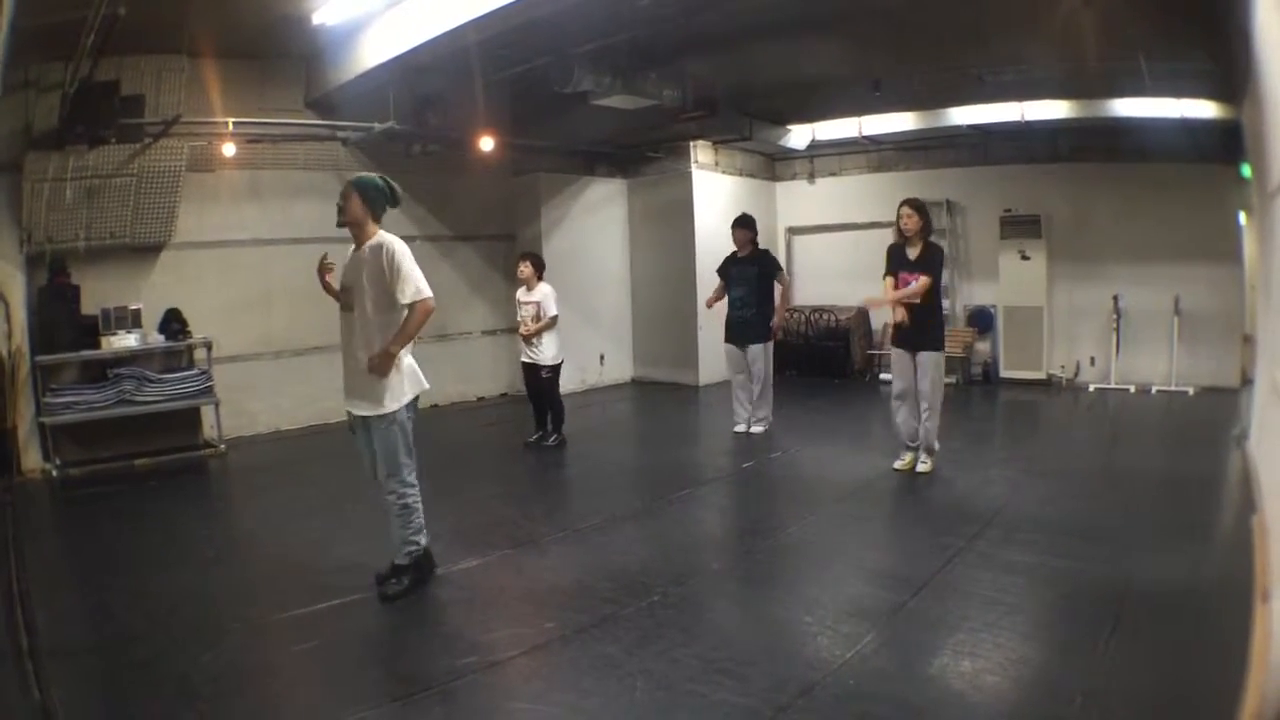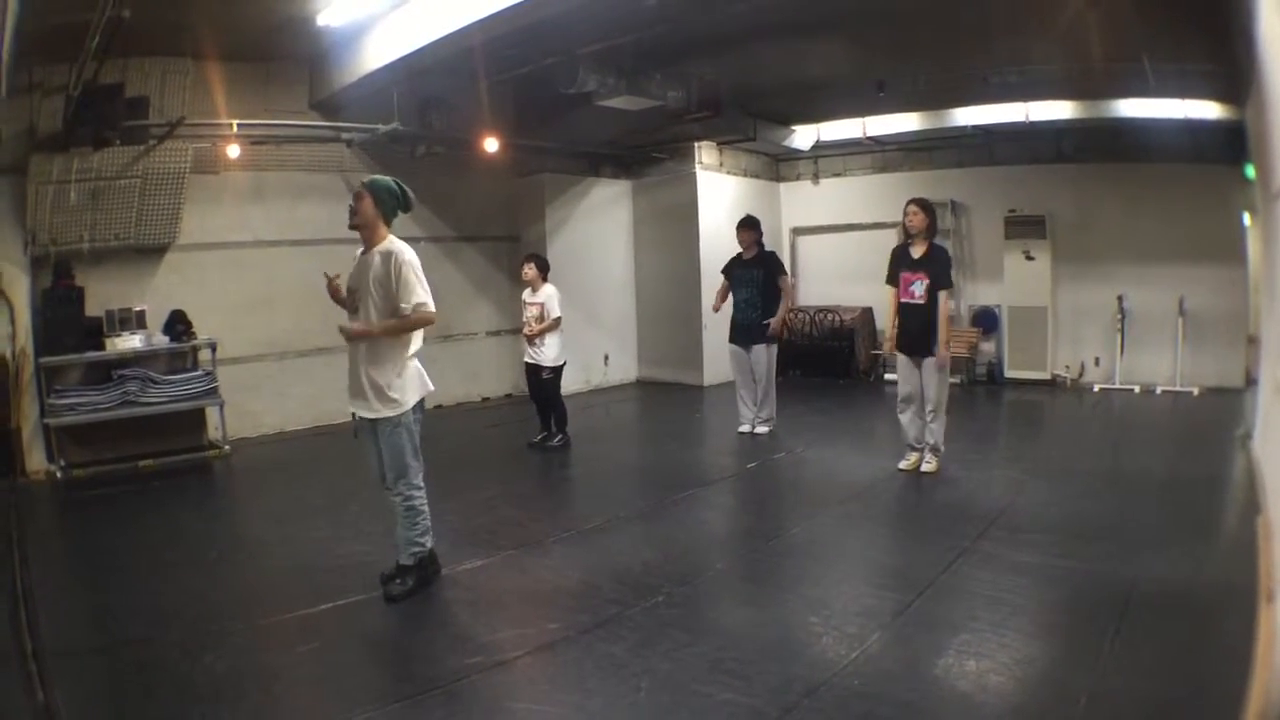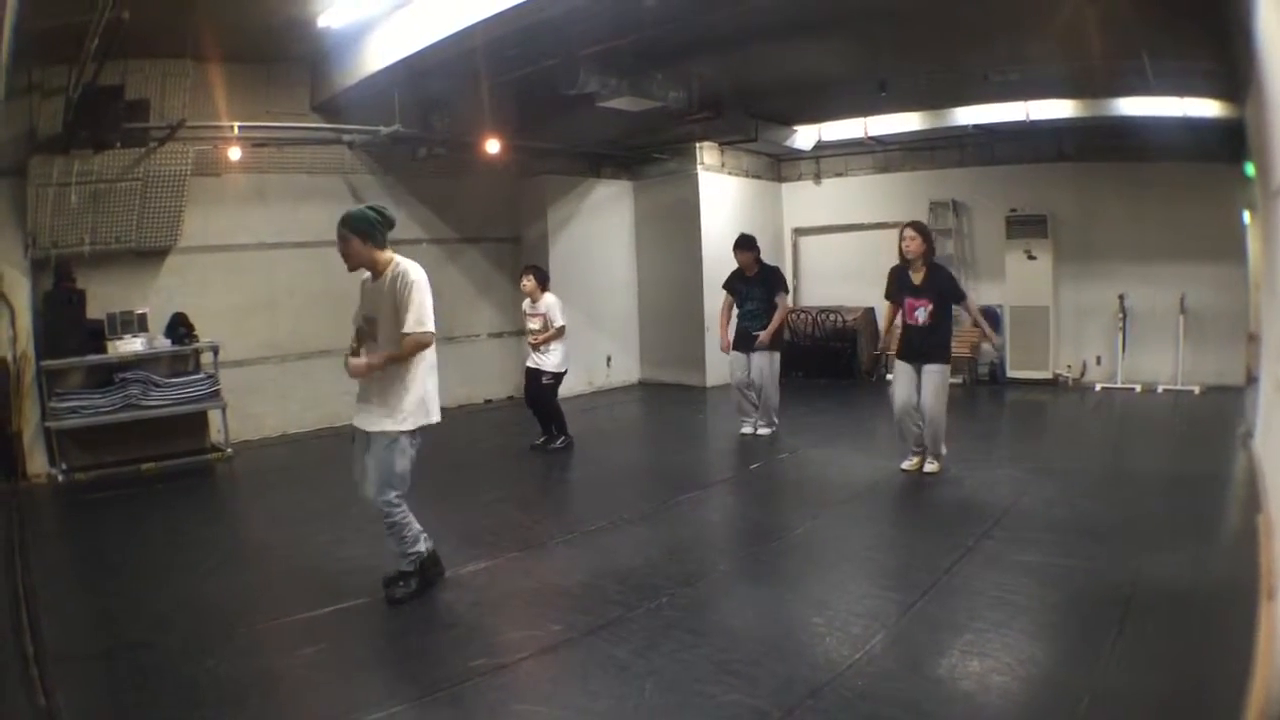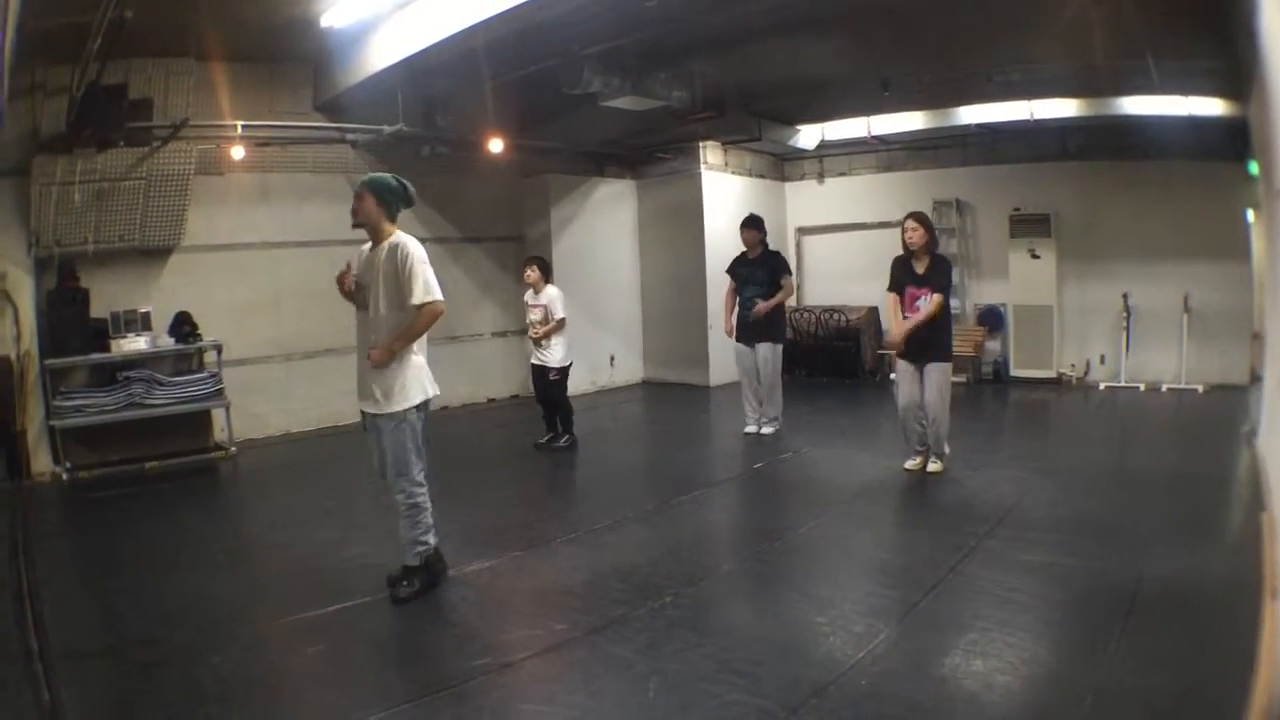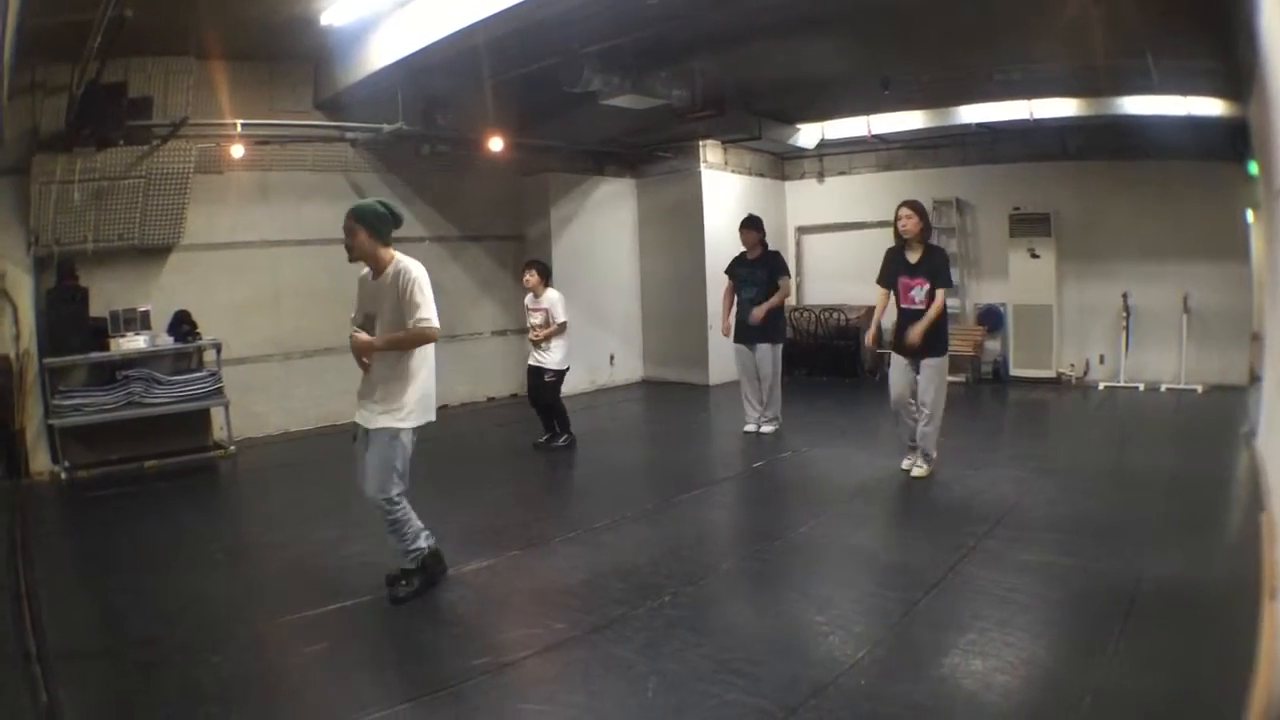
dt=0.4s
person 1, frame 1
left shoulder: (389, 248)
right shoulder: (354, 254)
left elbow: (425, 303)
left wrist: (391, 352)
right wrist: (328, 287)
left hip: (390, 387)
right hip: (361, 387)
left knee: (398, 478)
right knee: (384, 477)
left ankle: (413, 559)
right ankle: (410, 556)
person 1, frame 2
left shoulder: (398, 255)
right shoulder: (361, 257)
left elbow: (425, 314)
left wrist: (369, 329)
right wrist: (340, 299)
left hip: (396, 387)
right hip: (367, 387)
left knee: (405, 481)
right knee: (392, 479)
left ankle: (417, 560)
right ankle: (416, 555)
person 1, frame 3
left shoulder: (408, 275)
right shoulder: (367, 281)
left elbow: (423, 337)
left wrist: (371, 363)
right wrist: (355, 349)
left hip: (403, 406)
right hip: (374, 403)
left knee: (384, 493)
right knee: (374, 489)
left ankle: (418, 564)
right ankle: (420, 557)
person 1, frame 4
left shoulder: (405, 249)
right shoulder: (366, 254)
left elbow: (433, 306)
left wrist: (393, 348)
right wrist: (349, 293)
left hip: (401, 385)
right hip: (374, 385)
left knee: (407, 479)
right knee: (392, 477)
left ankle: (422, 562)
right ankle: (421, 557)
person 1, frame 5
left shoulder: (408, 272)
right shoulder: (365, 277)
left elbow: (428, 330)
left wrist: (375, 344)
right wrist: (359, 348)
left hip: (402, 403)
right hip: (373, 398)
left knee: (382, 490)
right knee: (374, 486)
left ankle: (424, 559)
right ankle: (421, 556)
person 2, frame 1
left shoulder: (934, 252)
right shoulder: (894, 251)
left elbow: (921, 286)
right elbow: (889, 284)
left wrist: (887, 299)
right wrist: (896, 306)
left hip: (929, 333)
right hip: (902, 333)
left knee: (929, 395)
right knee: (902, 393)
left ankle: (927, 451)
right ankle: (909, 448)
person 2, frame 2
left shoulder: (939, 255)
right shoulder: (898, 253)
left elbow: (944, 299)
right elbow: (895, 295)
left wrist: (942, 342)
right wrist: (889, 334)
left hip: (931, 338)
right hip: (905, 338)
left knee: (933, 399)
right knee: (907, 397)
left ankle: (932, 452)
right ankle: (914, 449)
person 2, frame 3
left shoulder: (941, 274)
right shoulder: (897, 274)
left elbow: (966, 304)
left wrist: (987, 330)
right wrist: (885, 337)
left hip: (937, 353)
right hip: (907, 352)
left knee: (932, 407)
right knee: (902, 405)
left ankle: (935, 454)
right ankle: (916, 451)
person 2, frame 4
left shoulder: (942, 264)
right shoulder: (899, 264)
left elbow: (935, 304)
right elbow: (894, 302)
left wrist: (906, 326)
right wrist: (896, 330)
left hip: (937, 347)
right hip: (908, 347)
left knee: (935, 405)
right knee: (907, 404)
left ankle: (937, 454)
right ankle: (919, 451)
person 2, frame 5
left shoulder: (937, 255)
right shoulder: (893, 255)
left elbow: (941, 297)
right elbow: (884, 293)
left wrist: (922, 326)
right wrist: (873, 328)
left hip: (931, 341)
right hip: (902, 342)
left knee: (928, 401)
right knee: (899, 397)
left ankle: (926, 456)
right ankle: (915, 446)
person 3, frame 1
left shoulder: (764, 258)
right shoulder: (729, 262)
left elbow: (785, 284)
right elbow: (722, 288)
left wrist: (780, 313)
right wrist: (713, 299)
left hip: (759, 329)
right hip: (734, 329)
left knee: (760, 376)
right knee: (738, 377)
left ankle: (761, 420)
right ankle: (742, 419)
person 3, frame 2
left shoulder: (769, 259)
right shoulder: (734, 263)
left elbow: (786, 289)
right elbow: (724, 288)
left wrist: (779, 317)
right wrist: (718, 302)
left hip: (763, 329)
right hip: (738, 329)
left knee: (763, 377)
right knee: (742, 378)
left ankle: (765, 420)
right ankle: (747, 419)
person 3, frame 3
left shoulder: (772, 274)
right shoulder: (735, 277)
left elbow: (782, 306)
right elbow: (727, 306)
left wrist: (769, 333)
right wrist: (724, 335)
left hip: (766, 338)
right hip: (742, 337)
left knee: (763, 381)
right knee: (738, 380)
left ankle: (767, 421)
right ankle: (749, 420)
person 3, frame 4
left shoulder: (774, 259)
right shoulder: (738, 262)
left elbow: (789, 289)
right elbow: (731, 291)
left wrist: (769, 304)
right wrist: (728, 319)
left hip: (769, 328)
right hip: (744, 327)
left knee: (768, 376)
right knee: (747, 377)
left ankle: (770, 420)
right ankle: (752, 419)
person 3, frame 5
left shoulder: (774, 259)
right shoulder: (737, 262)
left elbow: (785, 290)
right elbow: (729, 291)
left wrist: (764, 308)
right wrist: (725, 318)
left hip: (768, 328)
right hip: (743, 329)
left knee: (768, 375)
right knee: (747, 376)
left ankle: (770, 419)
right ankle: (752, 418)
person 4, frame 1
left shoulder: (546, 290)
right shoulder: (520, 293)
left elbow: (553, 319)
left wrist: (533, 329)
right wrist: (522, 329)
left hip: (547, 354)
right hip: (528, 354)
left knee: (550, 394)
right knee: (534, 394)
left ankle: (557, 433)
right ankle: (541, 430)
person 4, frame 2
left shoulder: (550, 291)
right shoulder: (526, 294)
left elbow: (556, 320)
left wrist: (537, 330)
right wrist: (526, 329)
left hip: (549, 354)
right hip: (532, 354)
left knee: (552, 395)
right knee: (536, 395)
left ankle: (561, 433)
right ankle: (545, 431)
person 4, frame 3
left shoulder: (551, 301)
right shoulder: (526, 304)
left elbow: (560, 329)
left wrist: (541, 339)
right wrist: (530, 338)
left hip: (552, 359)
right hip: (535, 359)
left knee: (547, 399)
right knee: (531, 399)
left ankle: (564, 435)
right ankle: (548, 433)
person 4, frame 4
left shoulder: (553, 293)
right shoulder: (528, 296)
left elbow: (561, 321)
left wrist: (543, 332)
right wrist: (531, 332)
left hip: (556, 355)
right hip: (538, 355)
left knee: (558, 396)
right knee: (542, 397)
left ankle: (568, 434)
right ankle: (552, 432)
person 4, frame 5
left shoulder: (553, 297)
right shoulder: (528, 299)
left elbow: (562, 325)
left wrist: (543, 335)
right wrist: (531, 334)
left hip: (554, 357)
right hip: (536, 357)
left knee: (550, 397)
right knee: (535, 397)
left ankle: (566, 433)
right ankle: (550, 432)
